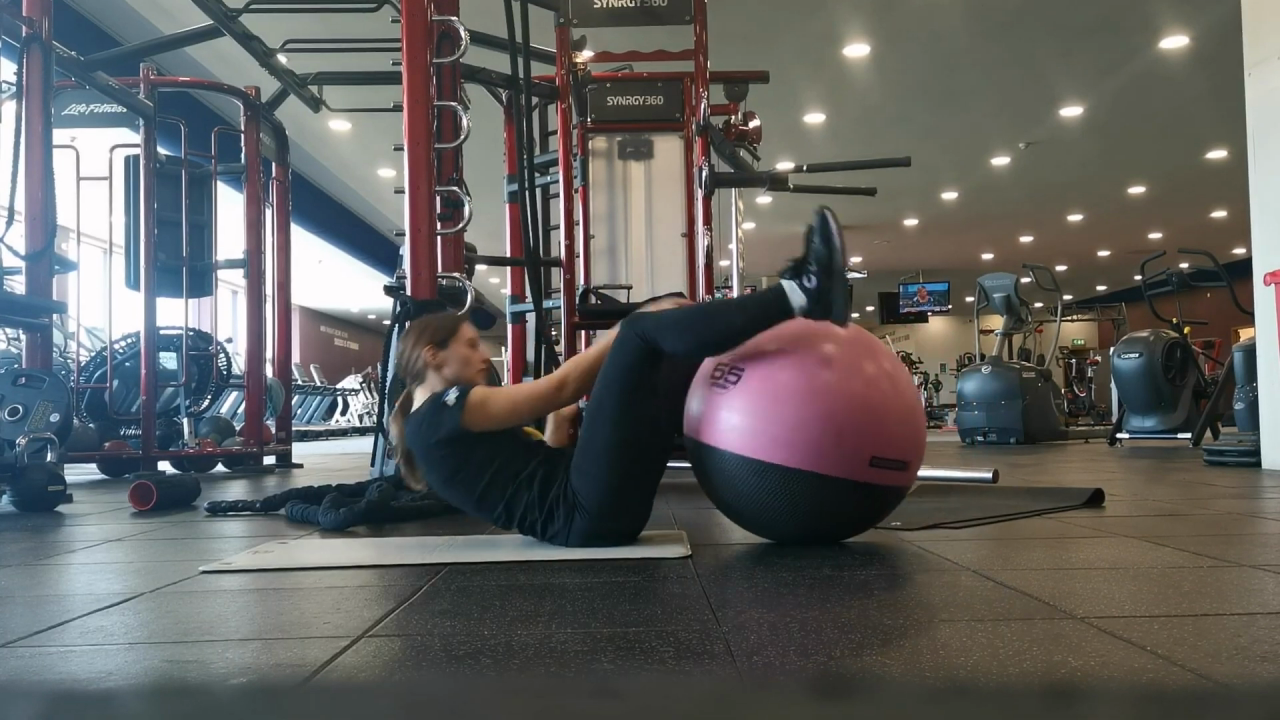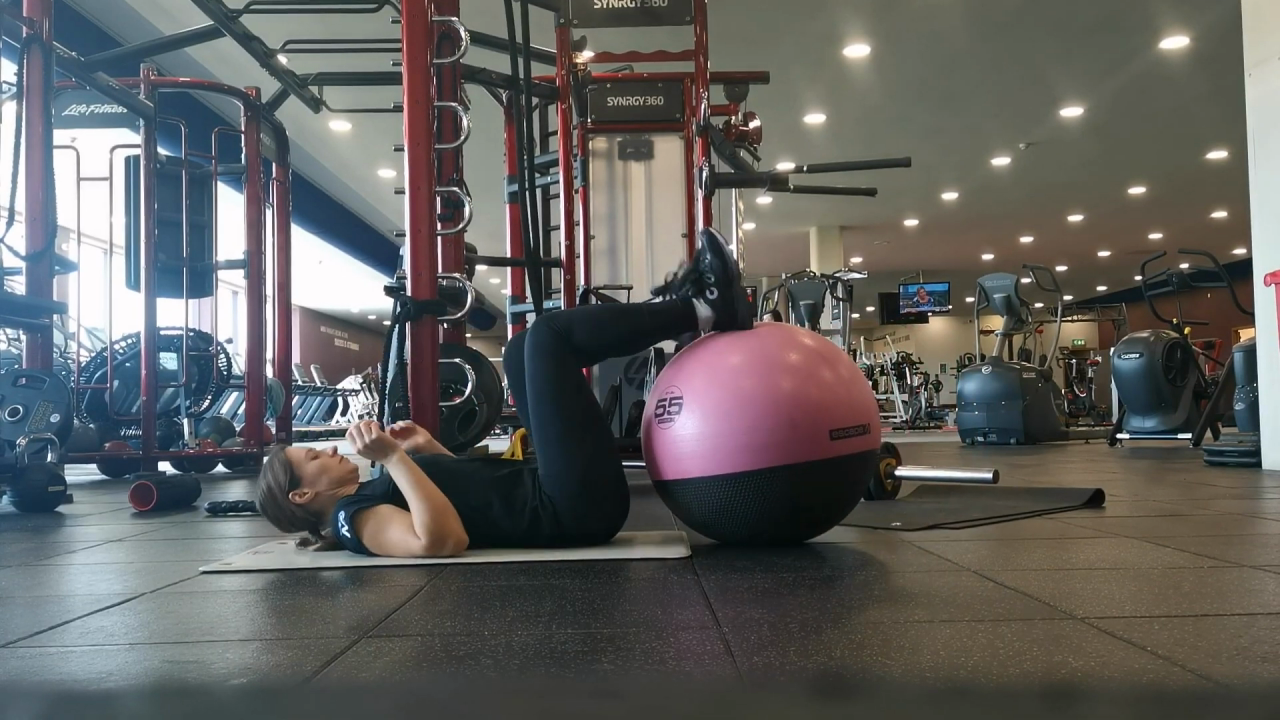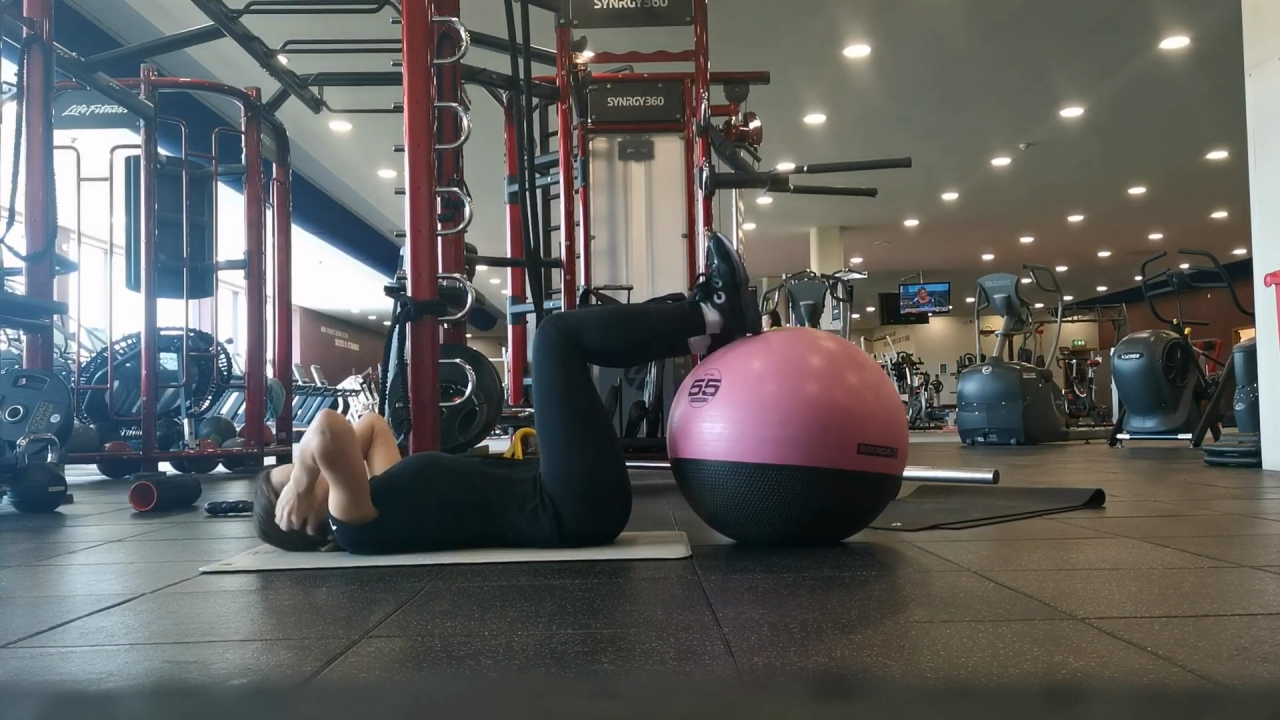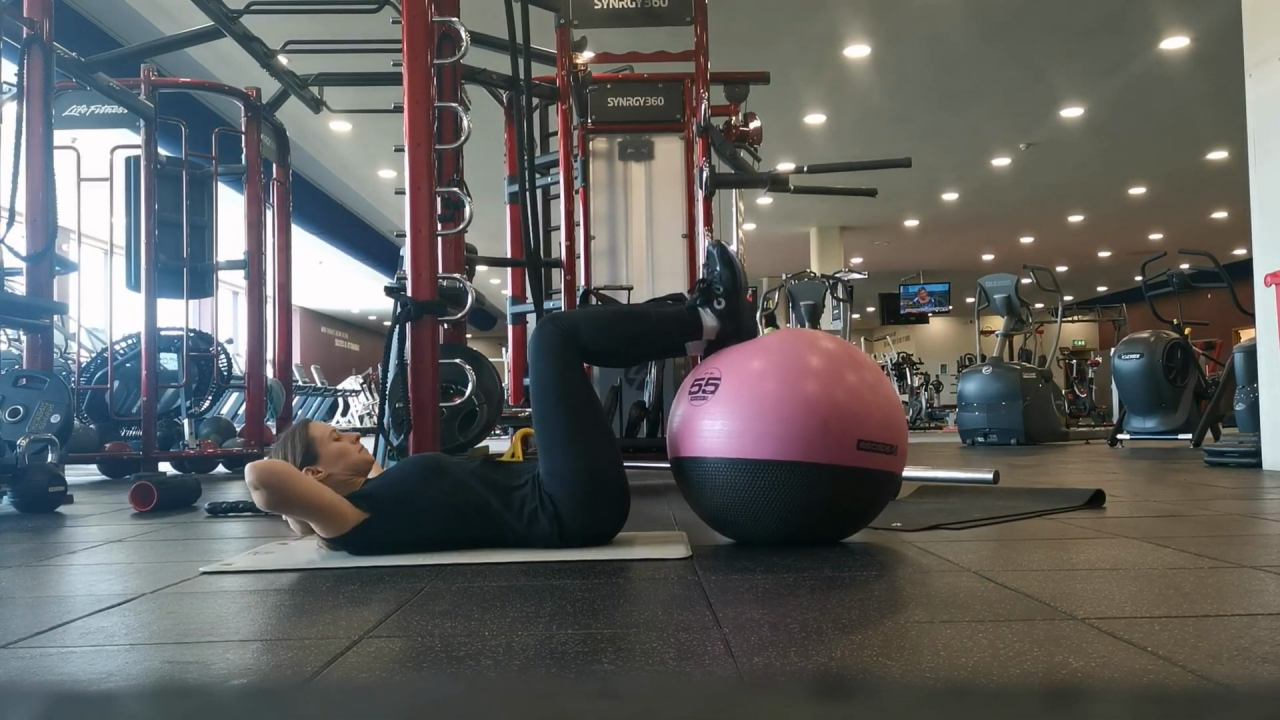
dt=0.7s
person 1, frame 1
right shoulder: (441, 407)
right elbow: (558, 389)
left wrist: (560, 415)
right wrist: (622, 334)
left hip: (582, 512)
right hip: (592, 516)
left knee: (681, 356)
right knee: (641, 334)
right ankle: (799, 296)
person 1, frame 2
left shoulder: (373, 497)
right shoulder: (356, 520)
right elbow: (445, 540)
left wrist: (428, 448)
right wrist: (390, 458)
left hip: (554, 496)
right hip: (576, 508)
left knee: (524, 350)
right knee: (548, 334)
left ankle: (673, 306)
right ankle: (705, 310)
person 1, frame 3
left shoulder: (377, 501)
right shoulder: (354, 522)
left elbow: (372, 423)
right elbow: (329, 424)
right wrist: (300, 488)
left hip: (565, 503)
right hip: (574, 510)
left knee: (568, 338)
right knee: (558, 333)
left ankle: (701, 334)
right ankle: (711, 316)
person 1, frame 4
left shoulder: (367, 498)
right shoulder: (351, 523)
left elbow: (368, 468)
right elbow: (260, 474)
right wrist: (299, 515)
left hip: (565, 504)
right hip: (571, 513)
left knee: (565, 340)
right knee: (554, 333)
left ankle: (700, 333)
right ankle: (707, 319)
